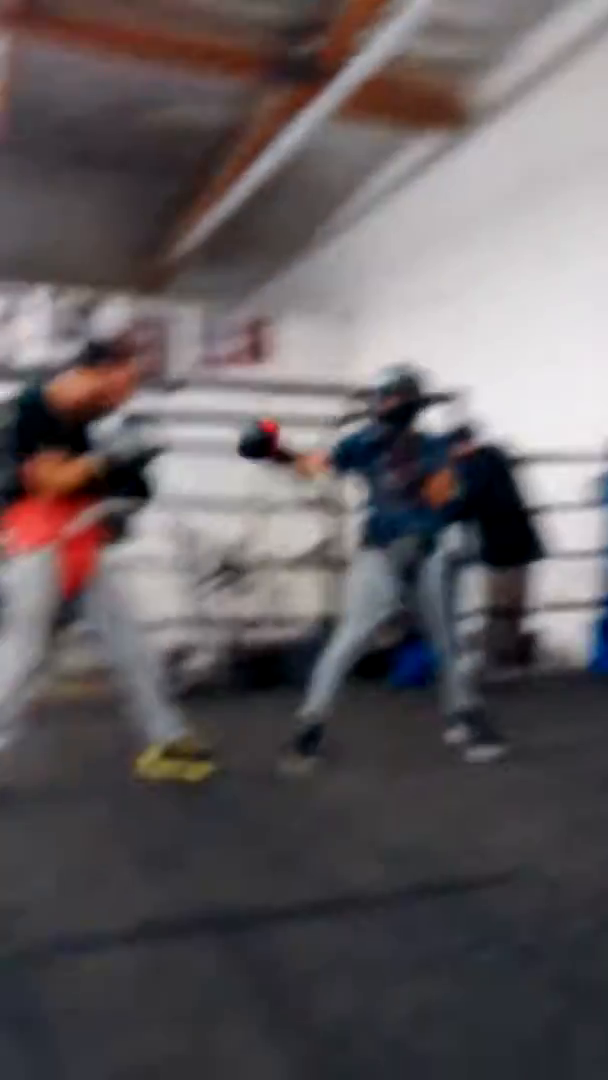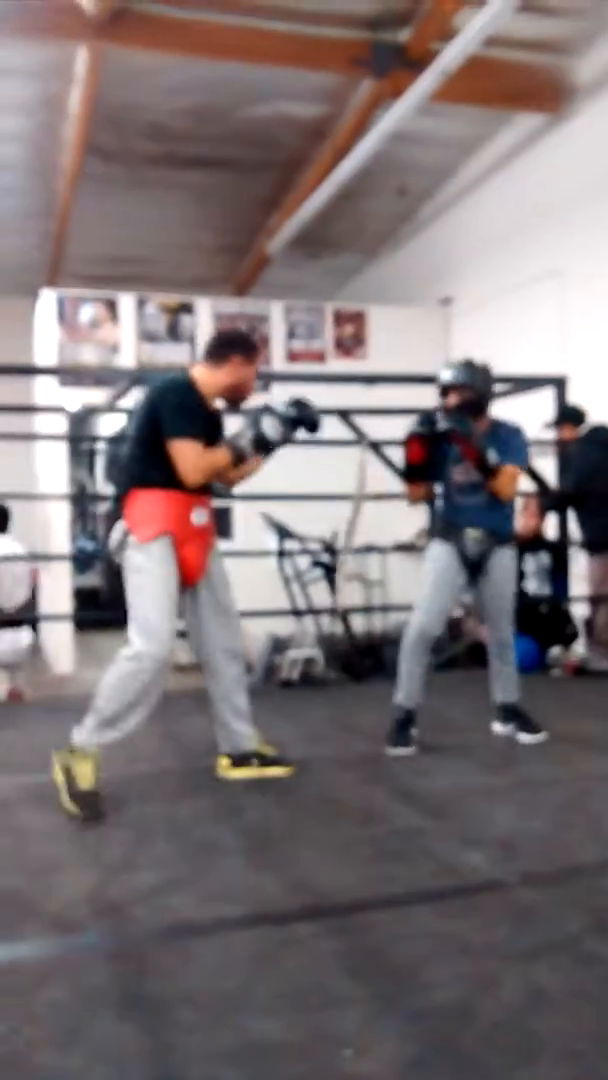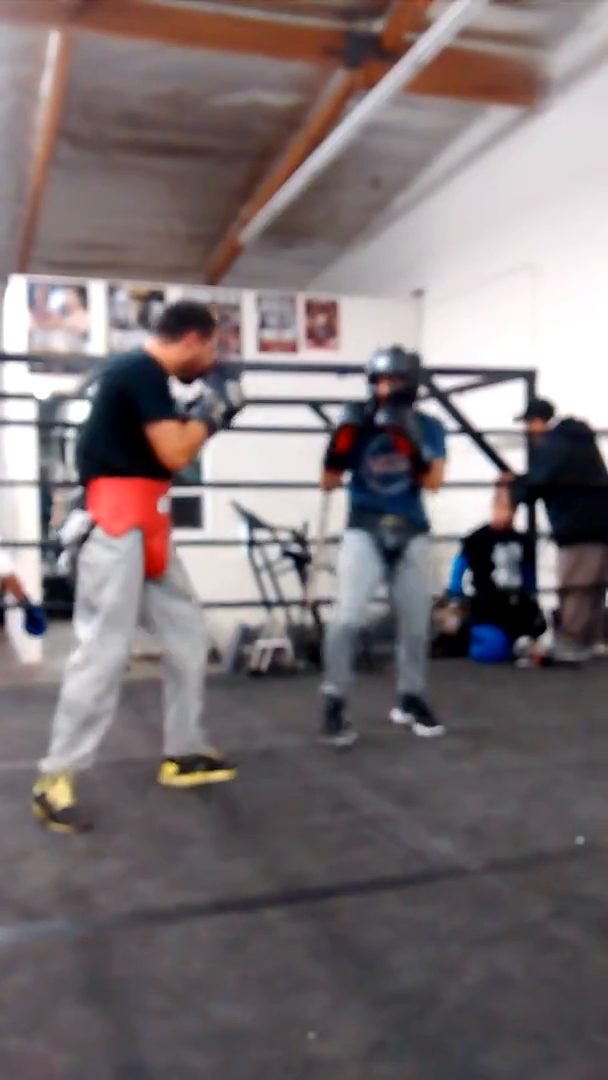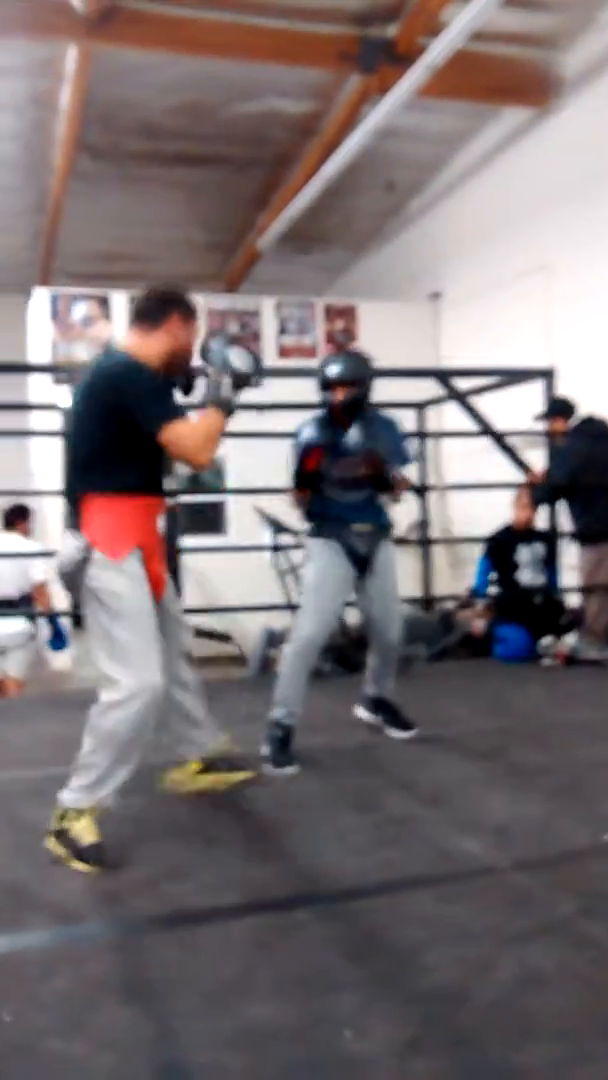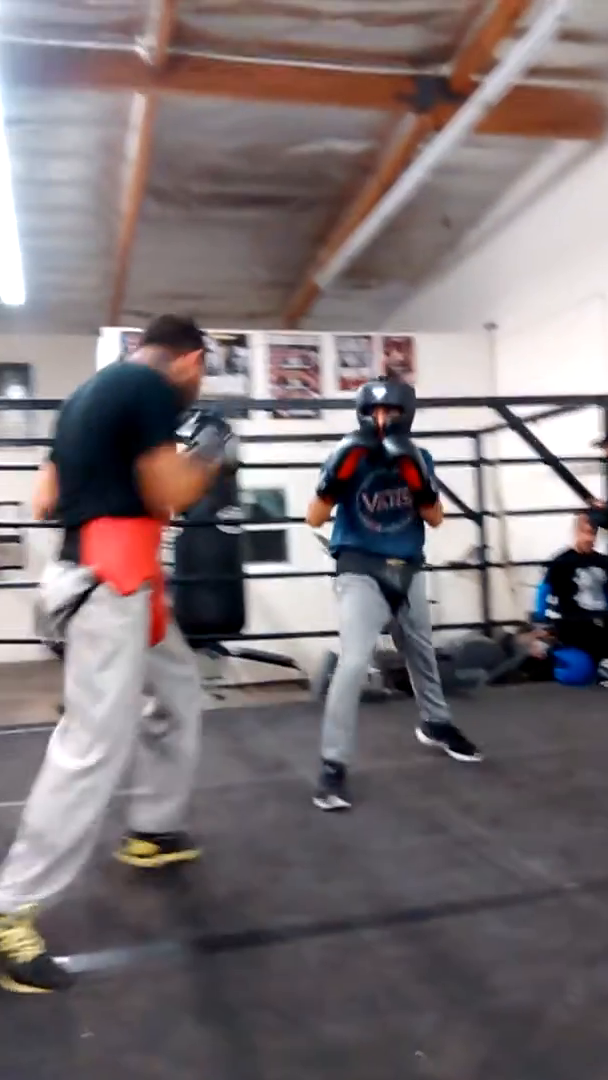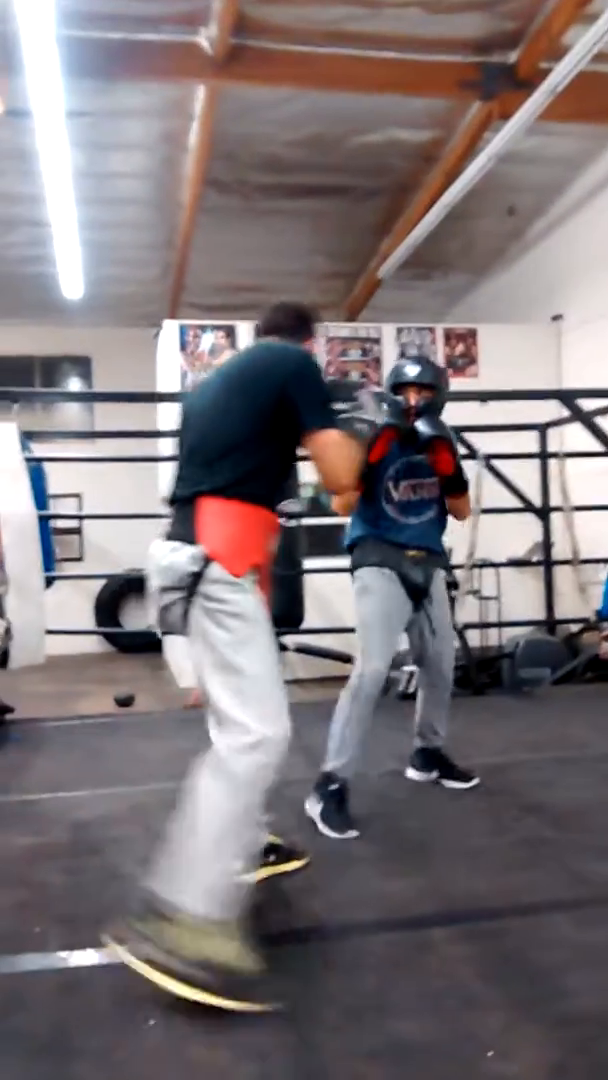
dt=0.5s
person 1, frame 1
left shoulder: (81, 414)
right shoulder: (37, 407)
right elbow: (51, 483)
left wrist: (118, 474)
right wrist: (111, 458)
left hip: (80, 544)
right hip: (39, 541)
left knee: (129, 641)
left ankle: (165, 739)
person 1, frame 2
left shoulder: (206, 409)
right shoulder: (174, 392)
left elbow: (229, 475)
right elbow: (192, 470)
left wrist: (271, 439)
right wrist: (247, 436)
left hip: (195, 534)
right hip: (153, 530)
left knee: (223, 641)
right knee: (151, 646)
left ankle: (237, 749)
right ankle: (82, 755)
person 1, frame 3
left shoulder: (142, 373)
right shoulder: (141, 370)
right elbow: (175, 454)
left wrist: (203, 410)
right wrist: (214, 409)
left hip: (145, 525)
right hip: (116, 524)
left knee: (186, 631)
right knee: (103, 650)
left ankle: (183, 753)
right ankle: (54, 778)
person 1, frame 4
left shoulder: (120, 372)
right shoulder: (128, 375)
right elbow: (197, 450)
left wrist: (185, 386)
right wrist: (225, 385)
left hip: (133, 542)
right hip: (112, 545)
left knee: (170, 658)
right knee: (136, 682)
left ankle: (199, 756)
right ankle: (74, 812)
person 1, frame 5
left shoulder: (89, 393)
right shoulder: (151, 385)
right elbow: (171, 494)
right wrist: (209, 456)
left hip: (116, 579)
right hip: (112, 581)
left knee: (181, 690)
right knee: (93, 747)
left ankle: (153, 830)
person 1, frame 6
left shoulder: (218, 380)
right shoulder: (295, 364)
right elbow: (337, 477)
right wrist: (351, 433)
left hip: (195, 554)
right hip: (220, 561)
left knee: (242, 717)
right knee: (255, 734)
left ankle: (238, 848)
right ankle: (175, 920)
person 2, frame 1
left shoulder: (430, 446)
right shoulder: (365, 441)
left elbow: (438, 493)
right elbow: (311, 466)
left wrist: (413, 456)
right wrist: (276, 451)
left hip: (426, 552)
right hip: (380, 554)
left knee: (445, 638)
right knee: (349, 641)
left ankle: (466, 714)
right ankle: (311, 724)
person 2, frame 2
left shoulder: (507, 436)
right shoulder: (440, 437)
left elbow: (506, 489)
right elbow: (418, 494)
left wrist: (475, 447)
right wrist: (416, 453)
left hip: (497, 545)
right hip: (449, 542)
left knee: (501, 633)
right knee: (422, 628)
left ankle: (508, 711)
right ankle: (405, 715)
person 2, frame 3
left shoulder: (428, 427)
right shoulder: (360, 425)
left elbow: (433, 482)
right elbow: (328, 483)
left wrist: (410, 440)
right wrist: (340, 443)
left hip: (411, 534)
right hip: (365, 531)
left knee: (415, 625)
right knee: (347, 619)
left ankle: (410, 700)
right ankle: (335, 700)
person 2, frame 4
left shoulder: (384, 430)
right shoulder: (316, 432)
left elbow: (396, 493)
right elbow: (301, 500)
left wrist: (380, 464)
right wrist: (306, 464)
left hip: (376, 537)
right hip: (329, 539)
left knee: (388, 631)
right knee: (310, 632)
left ankle: (376, 700)
right ankle: (280, 727)
person 2, frame 5
left shoulder: (418, 458)
right shoulder: (351, 457)
left elbow: (434, 518)
right elbow: (315, 518)
left wrist: (415, 473)
right wrist: (338, 471)
left hip: (408, 571)
right hip: (361, 571)
left knee: (422, 654)
right knee: (353, 664)
left ankle: (436, 724)
right ankle: (333, 766)
person 2, frame 6
left shoulder: (440, 446)
right shoulder: (375, 442)
left elbow: (462, 511)
right elbow: (341, 506)
left wrist: (446, 459)
right wrist: (372, 453)
left hip: (427, 567)
right hip: (379, 564)
left knee: (440, 667)
right knee: (371, 673)
left ankle: (428, 754)
right ankle: (330, 785)
